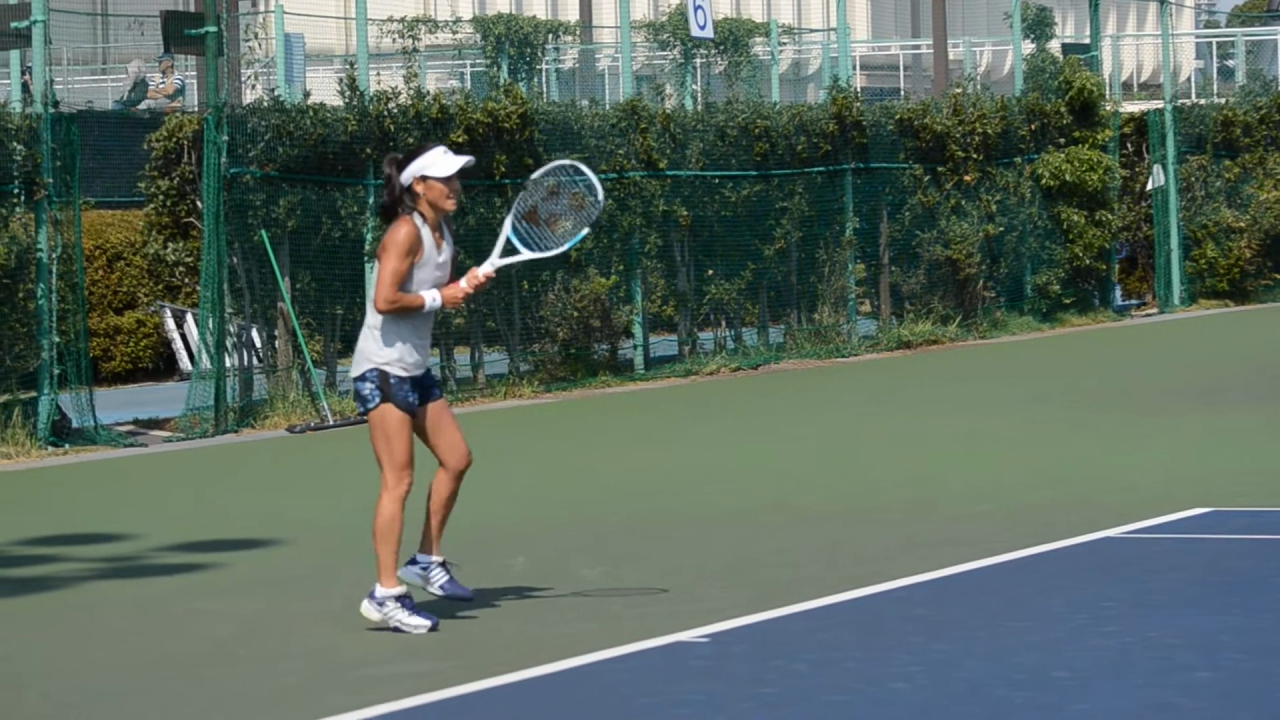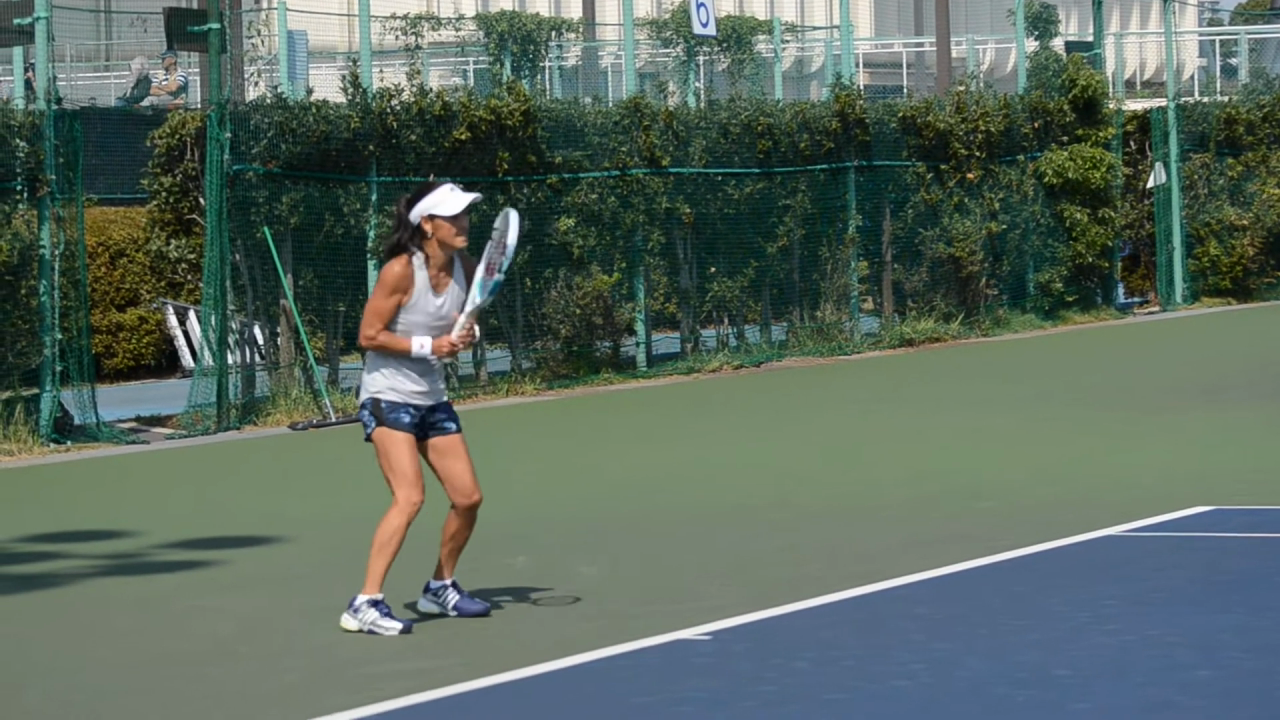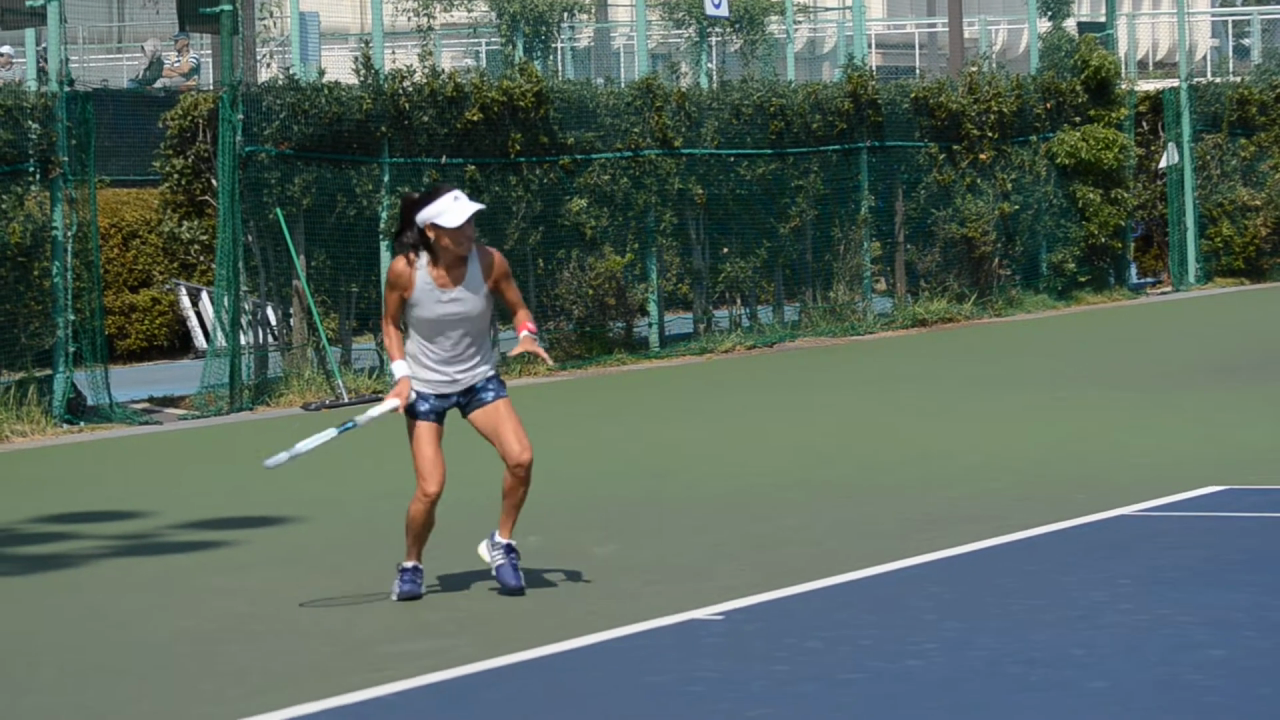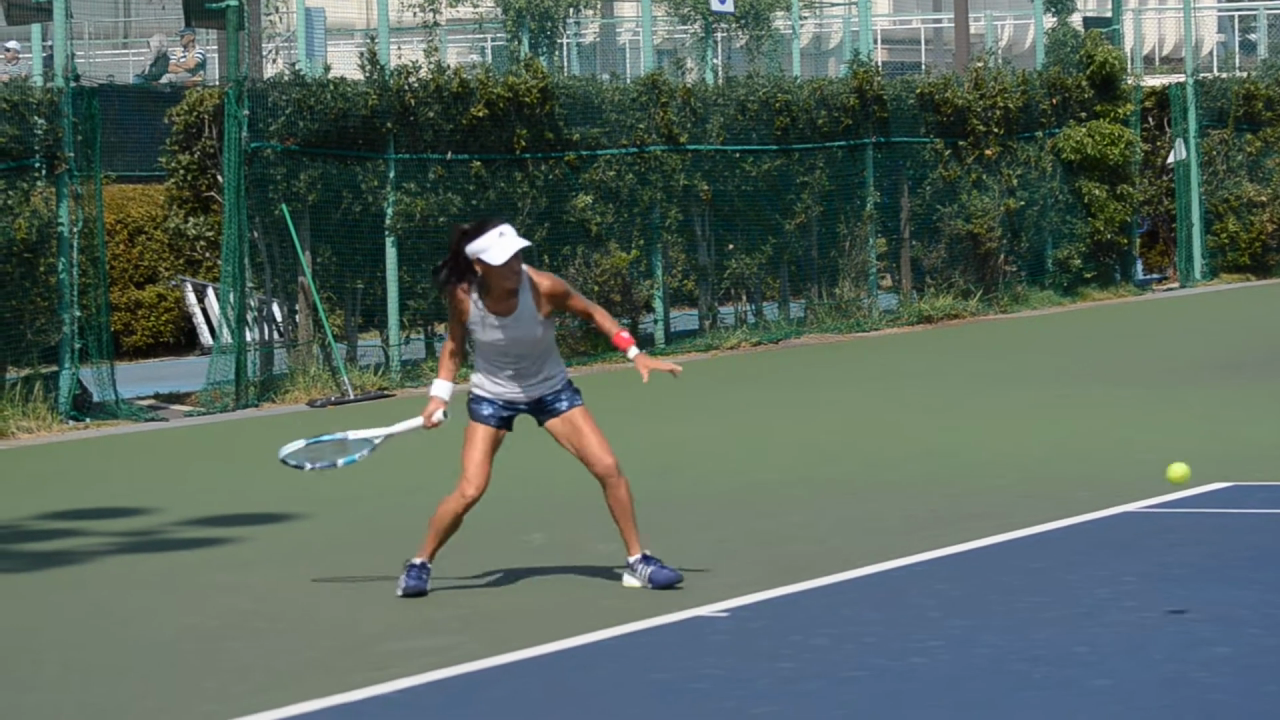
dt=0.3s
person 1, frame 1
left shoulder: (443, 230)
right shoulder: (405, 232)
right elbow: (384, 301)
left wrist: (466, 286)
right wrist: (438, 298)
left hip: (413, 368)
right hip: (383, 369)
left knee: (457, 459)
right knee: (399, 482)
left ankle: (428, 561)
right ankle: (385, 593)
person 1, frame 2
left shoulder: (466, 266)
right shoulder: (399, 270)
right elbow: (368, 336)
left wrist: (465, 334)
right wrist: (427, 346)
left hip: (431, 398)
right hip: (387, 397)
left knee: (468, 498)
right knee: (410, 498)
left ankle: (440, 588)
right ankle: (365, 602)
person 1, frame 3
left shoulder: (490, 262)
right shoulder: (402, 270)
left elbow: (517, 308)
right elbow: (391, 325)
left wrist: (527, 337)
right wrist: (401, 374)
left hip: (478, 378)
right hip: (423, 386)
left knee: (521, 457)
right knee: (430, 488)
left ankle: (501, 543)
right ankle: (410, 566)
person 1, frame 4
left shoulder: (544, 286)
right shoulder: (461, 294)
left elbow: (592, 311)
right elbow: (454, 343)
left wrist: (636, 354)
right wrist: (440, 393)
left hip: (549, 387)
right hip: (493, 393)
left knee: (607, 466)
right knee: (468, 491)
left ankle: (638, 560)
right ankle: (420, 563)
